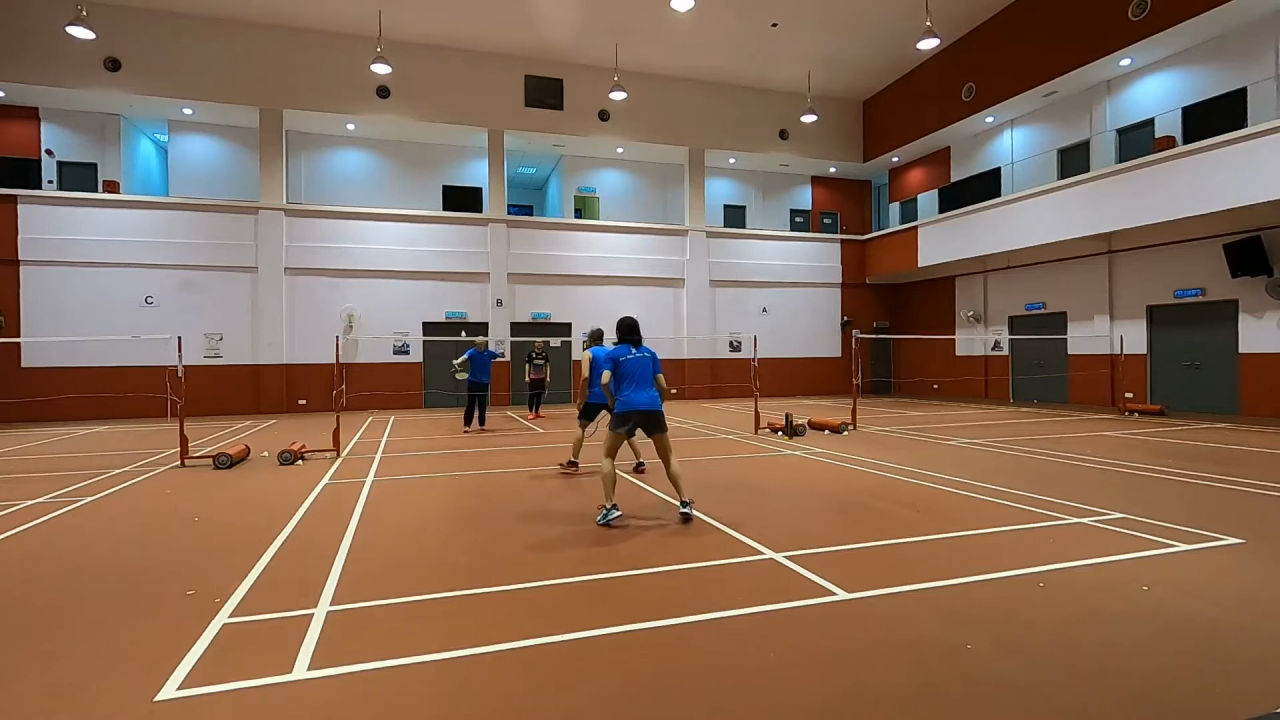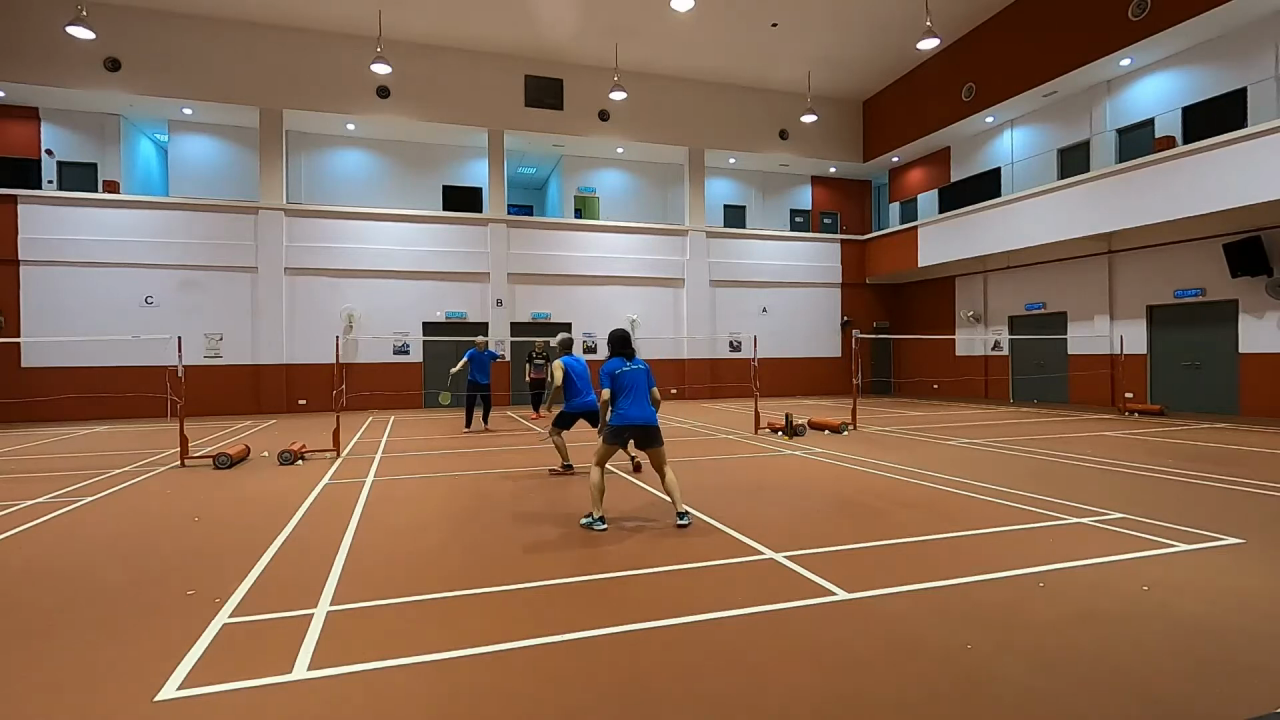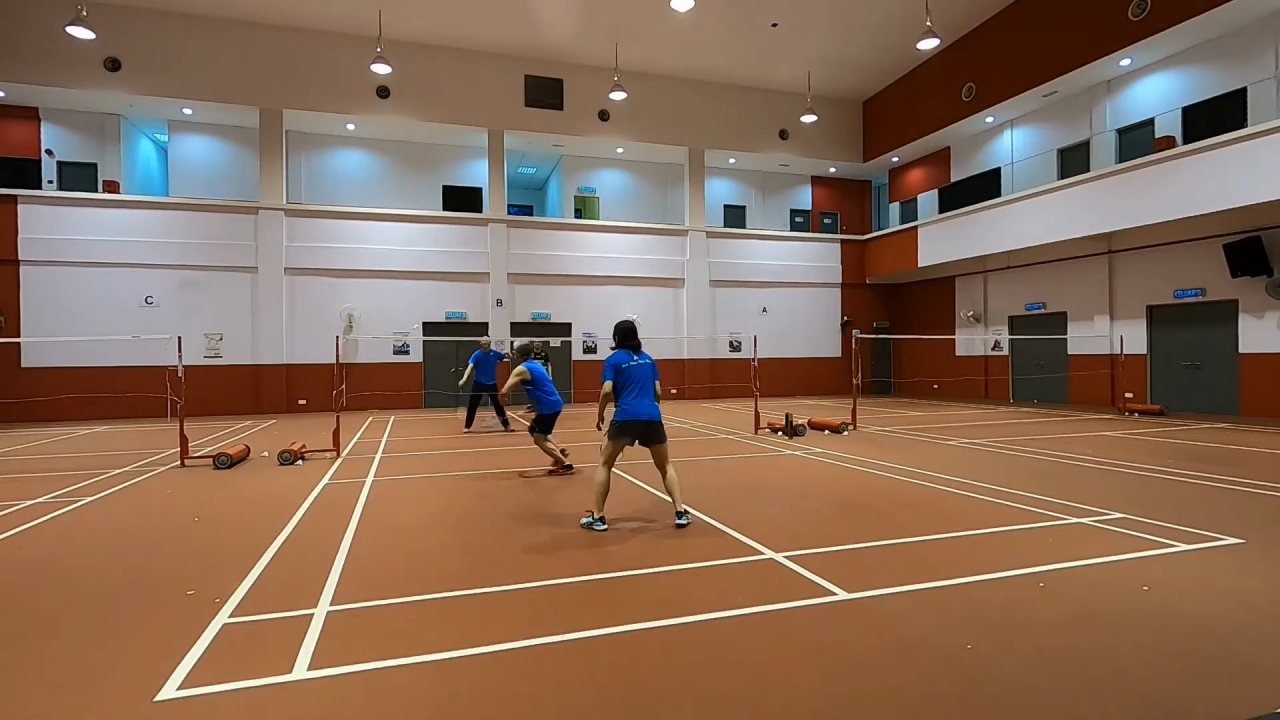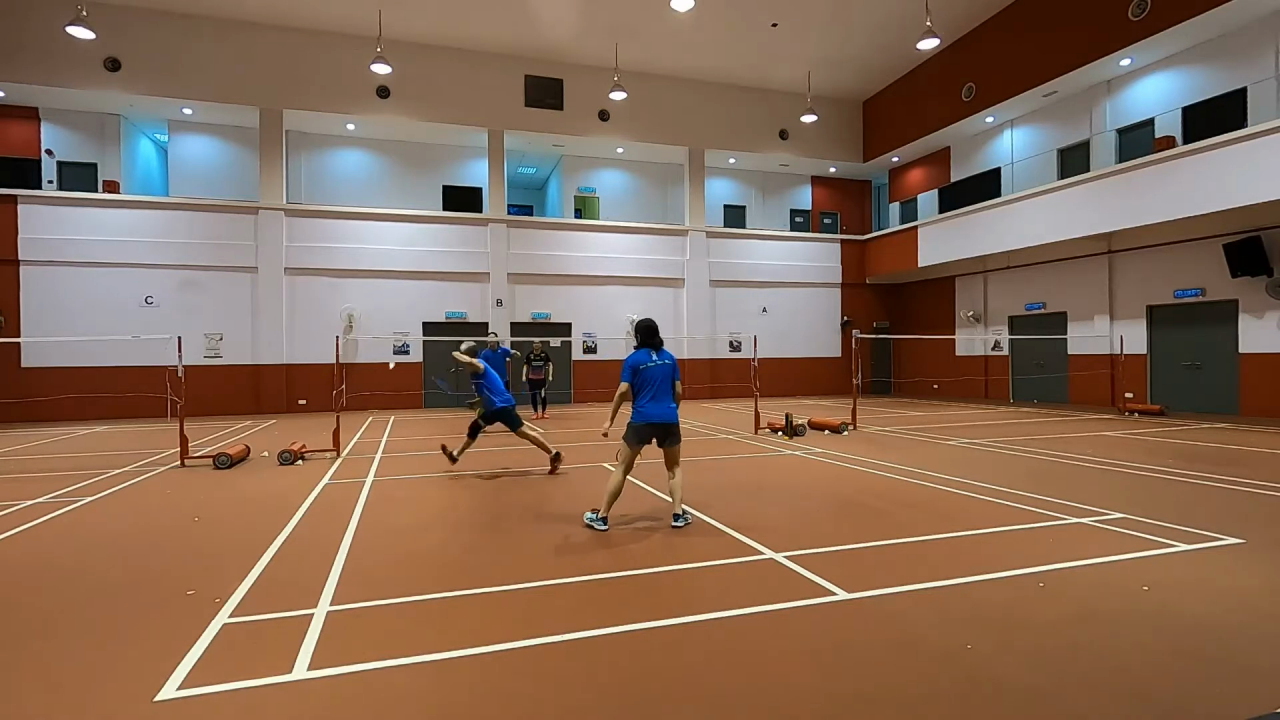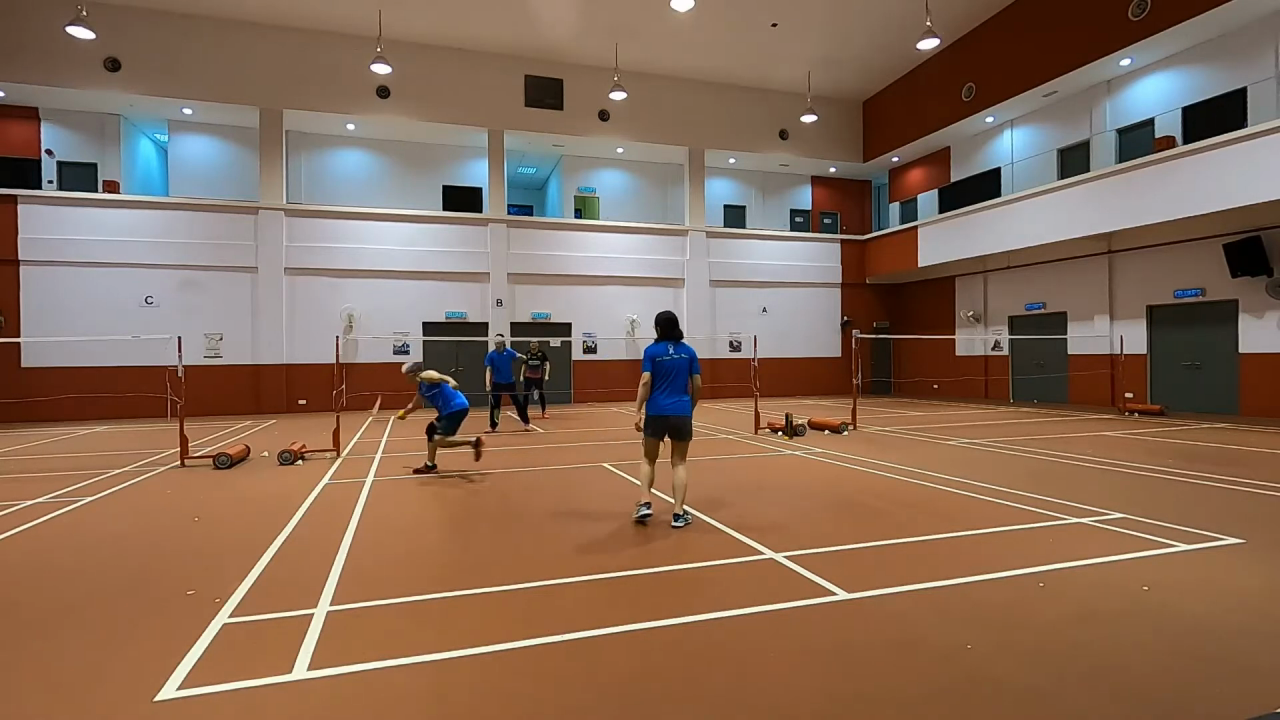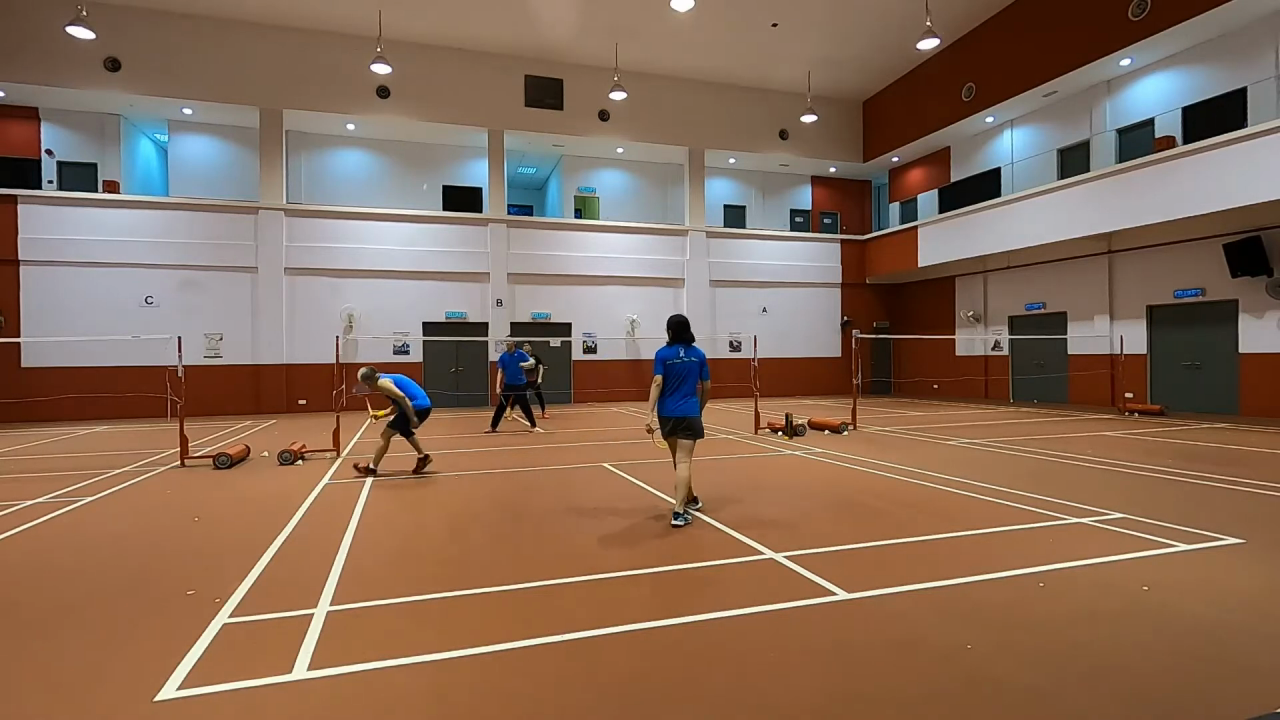
dt=0.2s
person 1, frame 1
left shoulder: (613, 354)
right shoulder: (648, 353)
left elbow: (605, 382)
right elbow: (663, 385)
left wrist: (612, 401)
right wrist: (658, 405)
left hip: (625, 409)
right hip: (652, 408)
left knee: (608, 456)
right knee: (668, 457)
left ankle: (610, 506)
right ankle: (685, 503)
person 1, frame 2
left shoulder: (608, 367)
right shoulder: (642, 365)
left elbow: (605, 398)
right elbow: (657, 398)
left wrist: (603, 422)
left hip: (621, 422)
right hip: (648, 421)
left knee: (597, 465)
right knee: (663, 468)
left ankle: (597, 517)
right ankle: (681, 513)
person 1, frame 3
left shoulder: (614, 359)
right shoulder: (648, 359)
left elbow: (607, 391)
right elbow: (658, 391)
left wrist: (600, 415)
left hip: (625, 418)
right hip: (652, 417)
left knee: (605, 465)
right knee: (665, 466)
left ankle: (598, 517)
right ankle: (680, 512)
person 1, frame 4
left shoulder: (633, 359)
right shoulder: (670, 358)
left elbow: (623, 391)
right elbow: (679, 391)
left wrist: (610, 420)
left hip: (642, 419)
right hip: (669, 419)
left knee: (622, 469)
right knee: (674, 468)
left ankle: (601, 516)
right ankle: (678, 514)
person 1, frame 5
left shoulder: (651, 351)
right shoulder: (688, 351)
left elbow: (645, 382)
right elbow: (697, 385)
left wrist: (638, 412)
right wrist: (691, 409)
left hip: (656, 413)
right hip: (681, 412)
left knee: (648, 460)
right knee: (679, 464)
left ankle: (644, 503)
right ankle: (679, 513)
person 1, frame 6
left shoulder: (663, 354)
right shoulder: (699, 354)
left elbow: (657, 383)
right elbow: (706, 388)
left wrist: (650, 414)
right wrist: (700, 410)
left hip: (667, 414)
right hip: (690, 413)
left knee: (678, 458)
right knee: (684, 462)
left ankle: (690, 497)
right ankle: (679, 511)
